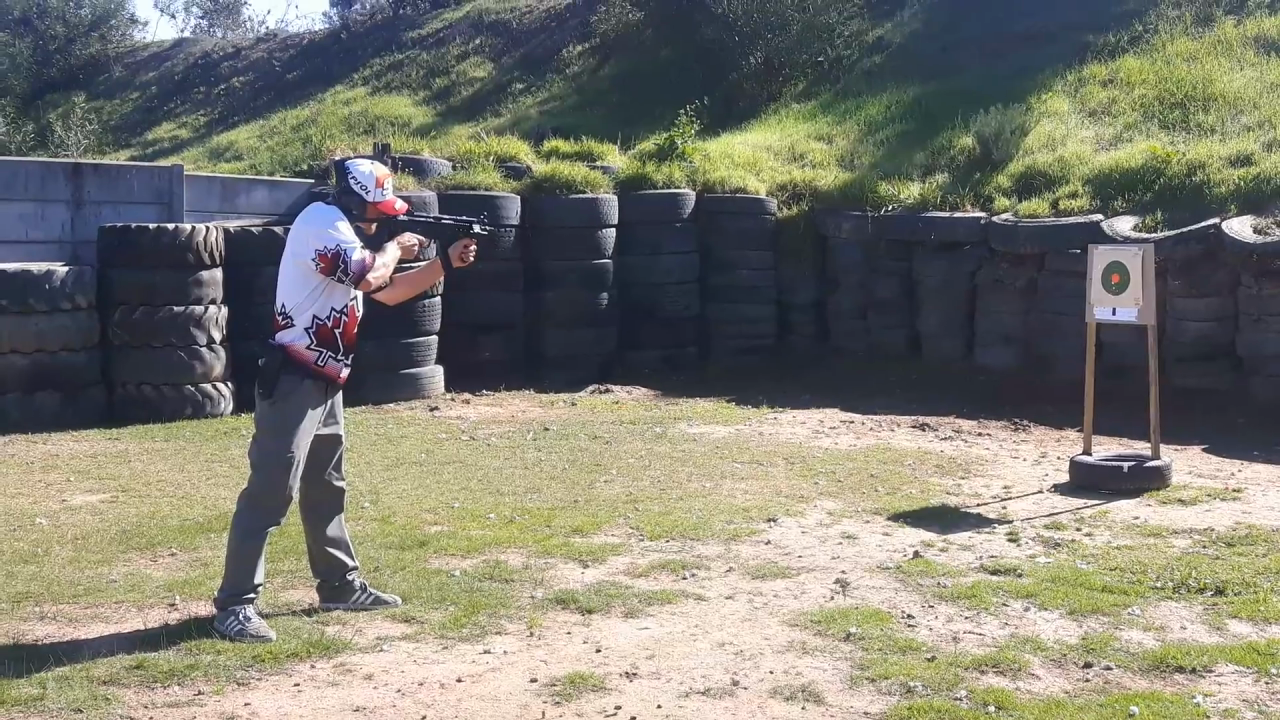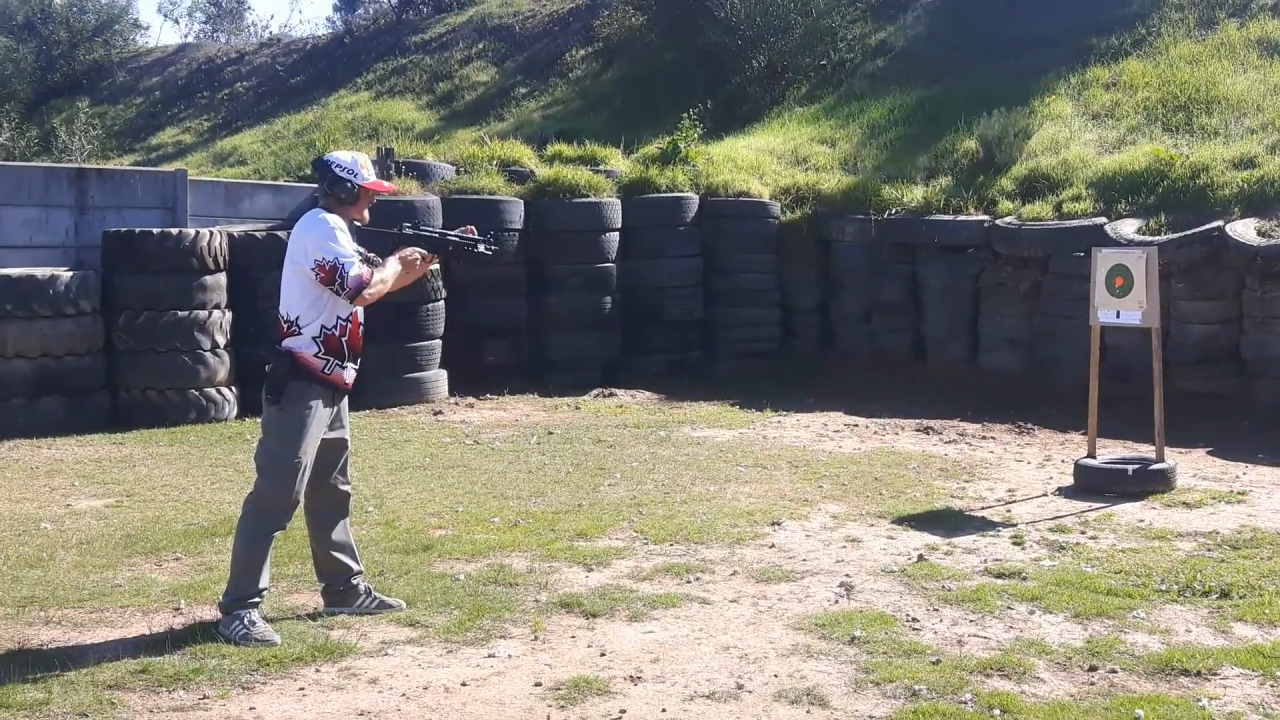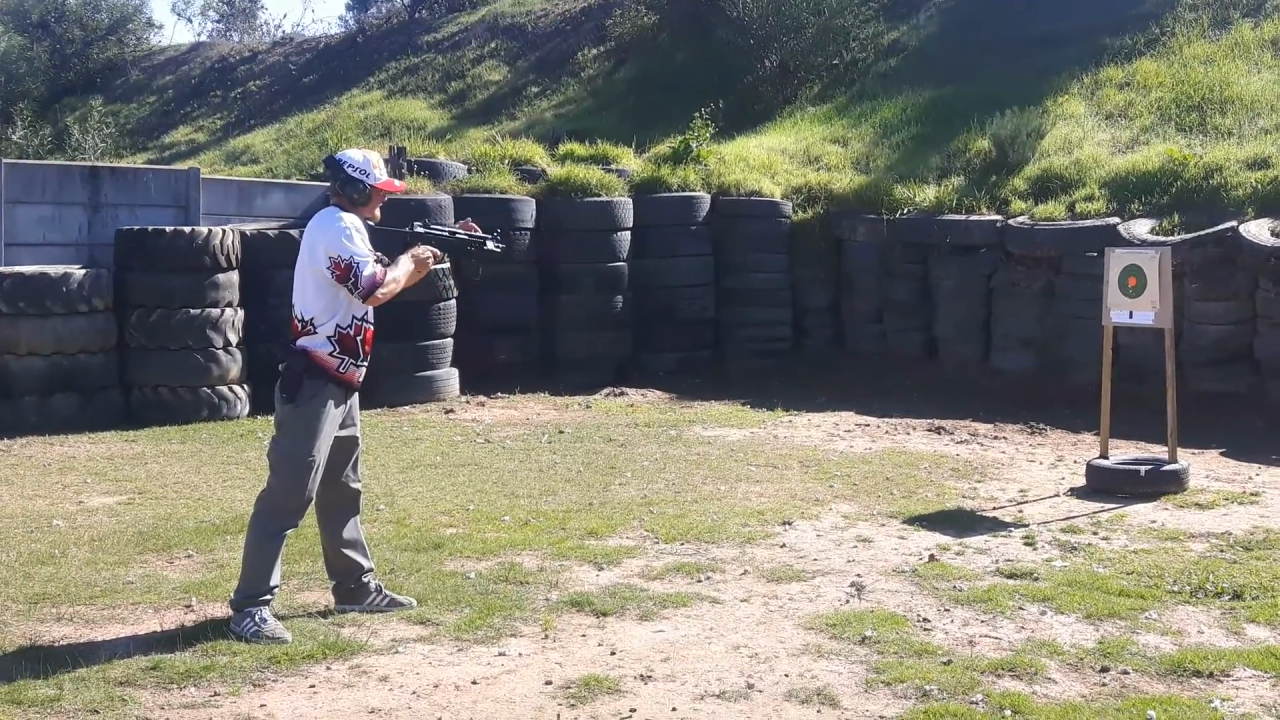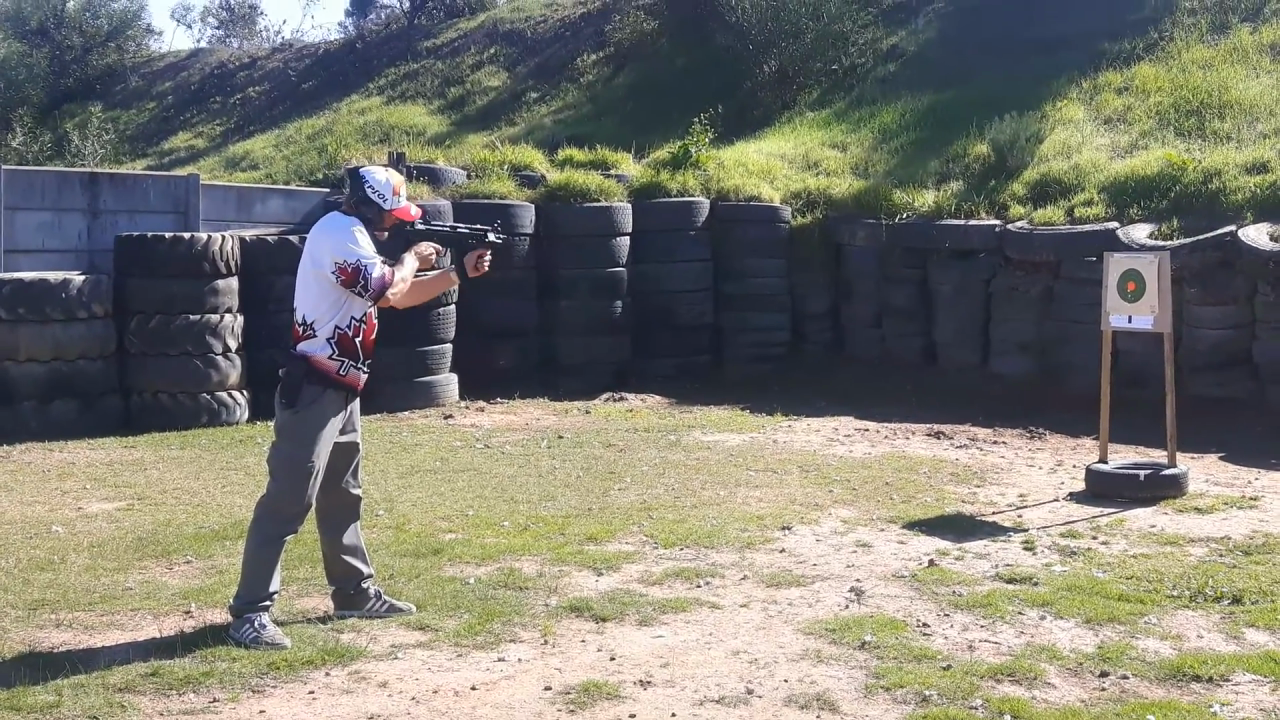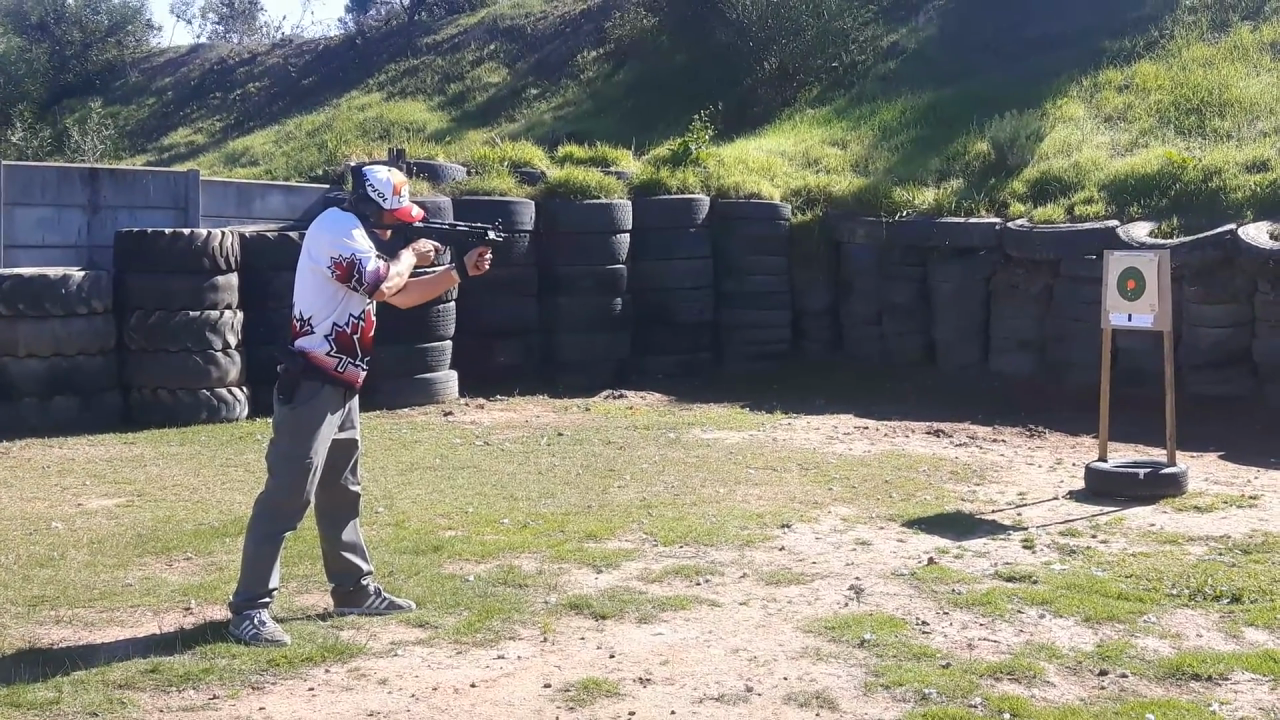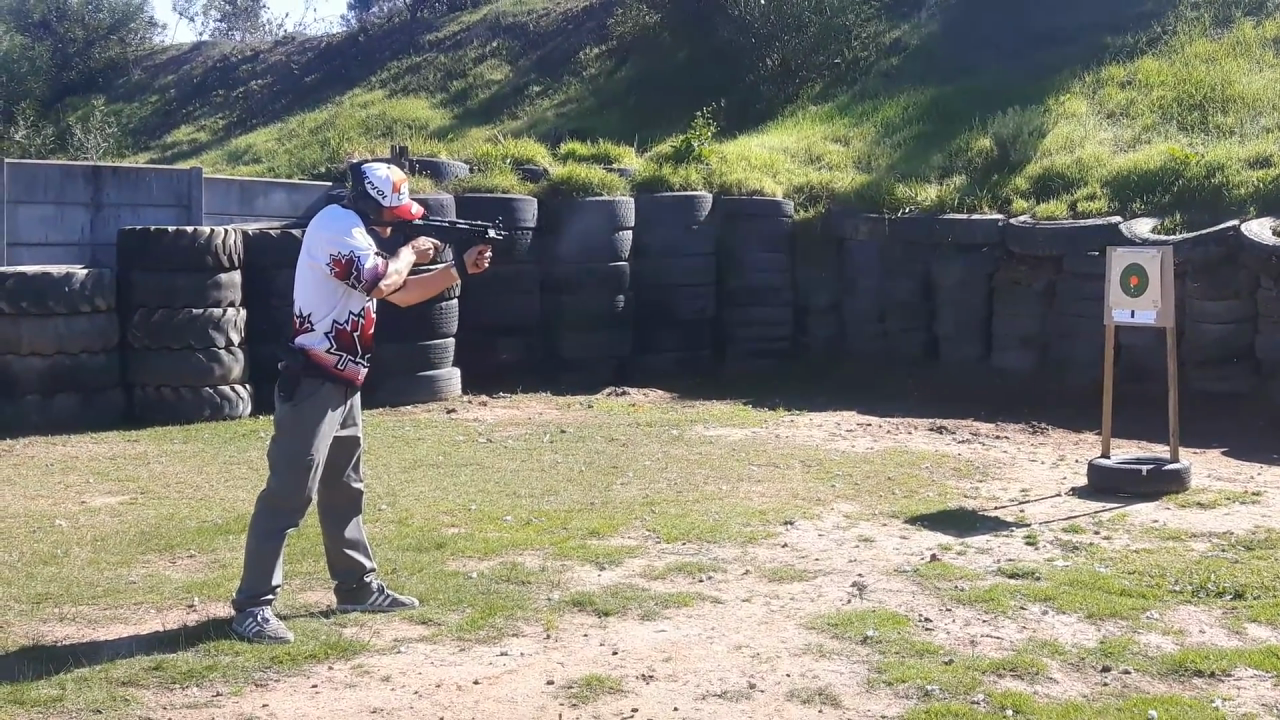
dt=0.7s
person 1, frame 1
left shoulder: (343, 232)
right shoulder: (321, 220)
left elbow: (388, 292)
right elbow: (368, 276)
left wrist: (447, 262)
right wrist: (396, 248)
left hip: (323, 381)
right hip: (293, 379)
left knee: (327, 489)
right knee: (270, 491)
left ankle: (341, 586)
right ankle: (234, 604)
person 1, frame 2
left shoulder: (335, 231)
right shoulder: (321, 226)
left elbow: (371, 287)
right elbow: (364, 290)
left wrist: (430, 255)
right wrist: (397, 261)
left hip: (329, 385)
right hip: (301, 384)
left knee: (331, 494)
right knee: (276, 495)
left ankle: (344, 589)
right ankle: (239, 608)
person 1, frame 3
left shoulder: (345, 227)
right shoulder: (337, 225)
left elbow: (379, 282)
right elbow: (377, 290)
left wrist: (437, 247)
right wrist: (410, 260)
left hip: (340, 381)
right hip: (315, 381)
left knee: (343, 491)
right knee: (289, 494)
left ankle: (357, 588)
right ankle: (250, 606)
person 1, frame 4
left shoulder: (352, 236)
right shoulder: (340, 230)
left elbow: (398, 297)
right elbow: (386, 290)
left wrist: (460, 271)
right wrist: (413, 258)
left hip: (339, 387)
right hip: (314, 387)
left knee: (342, 496)
right knee: (288, 500)
left ankle: (355, 593)
right ankle: (249, 612)
person 1, frame 5
left shoulder: (356, 237)
right shoulder: (336, 226)
left elbow: (402, 295)
right elbow: (382, 285)
left wrist: (461, 270)
right wrist: (410, 254)
left hip: (339, 386)
right hip: (311, 384)
left knee: (341, 493)
right knee: (287, 496)
left ankle: (355, 590)
right ankle: (249, 607)
person 1, frame 6
left shoulder: (355, 235)
right shoulder: (334, 223)
left elbow: (401, 293)
right elbow: (380, 283)
left wrist: (461, 267)
right wrist: (411, 252)
left hip: (341, 383)
right hip: (312, 383)
left knee: (344, 491)
right knee: (289, 493)
left ankle: (358, 587)
right ankle: (252, 605)
